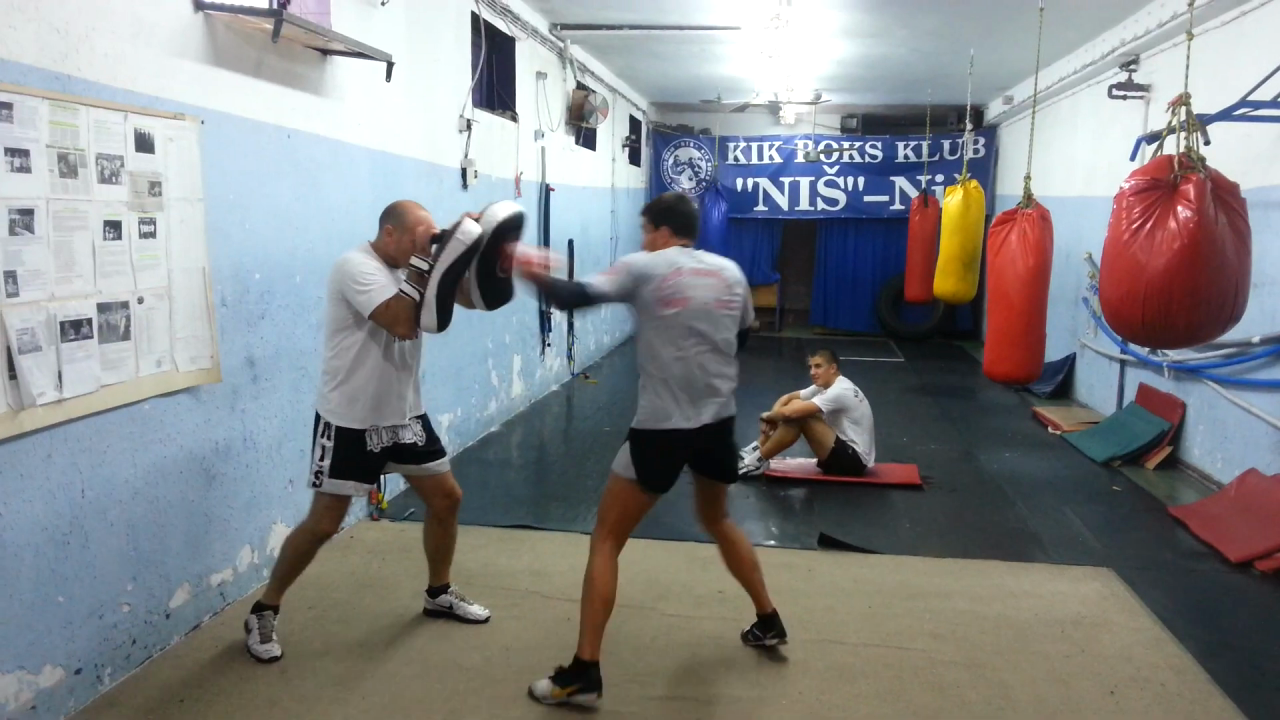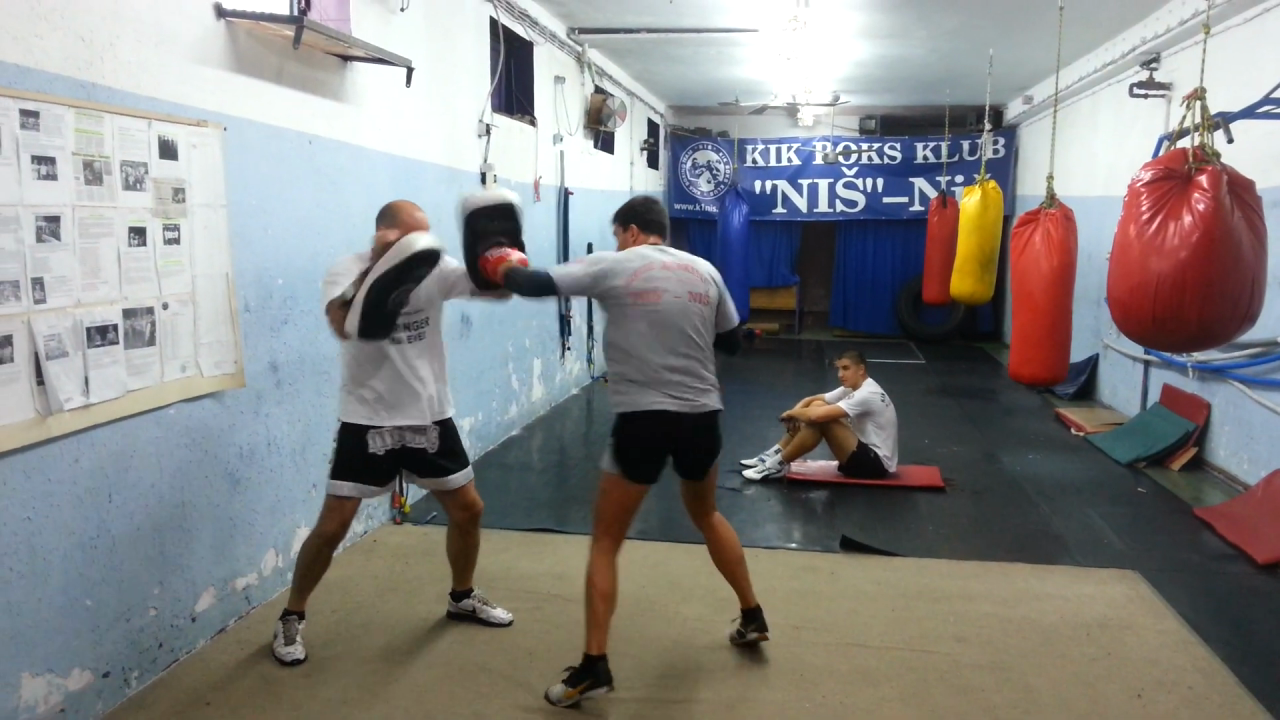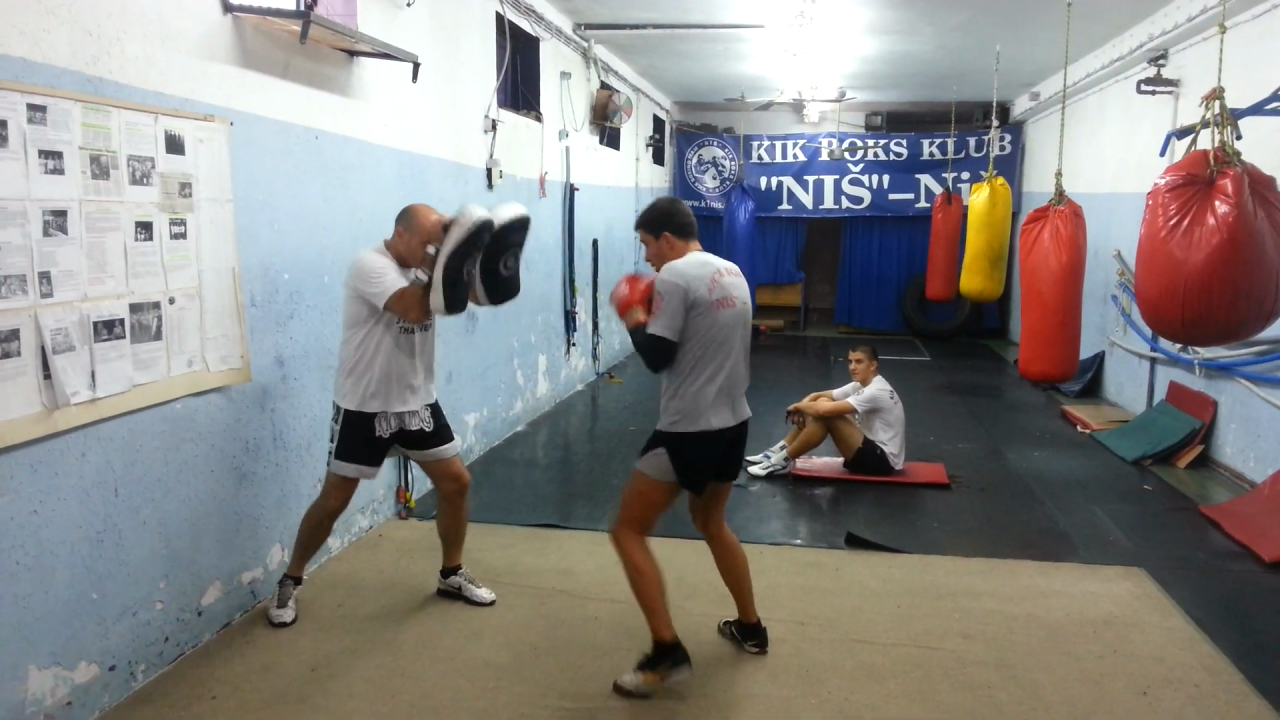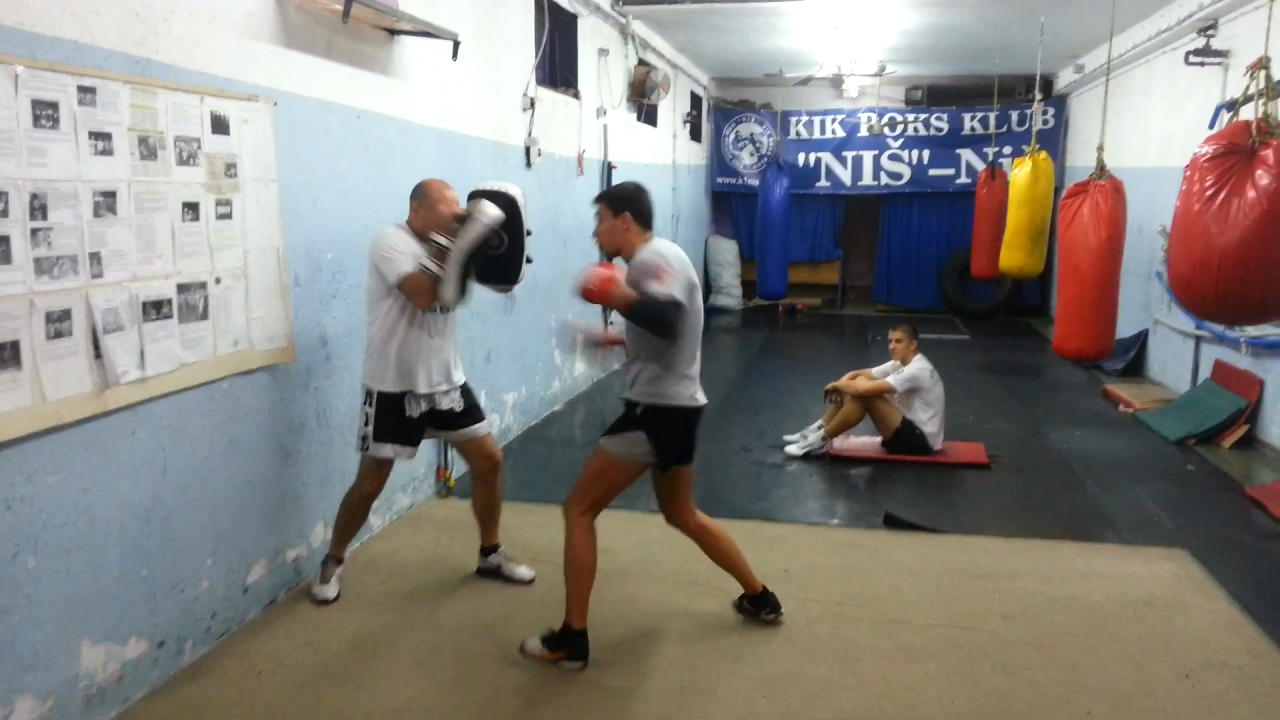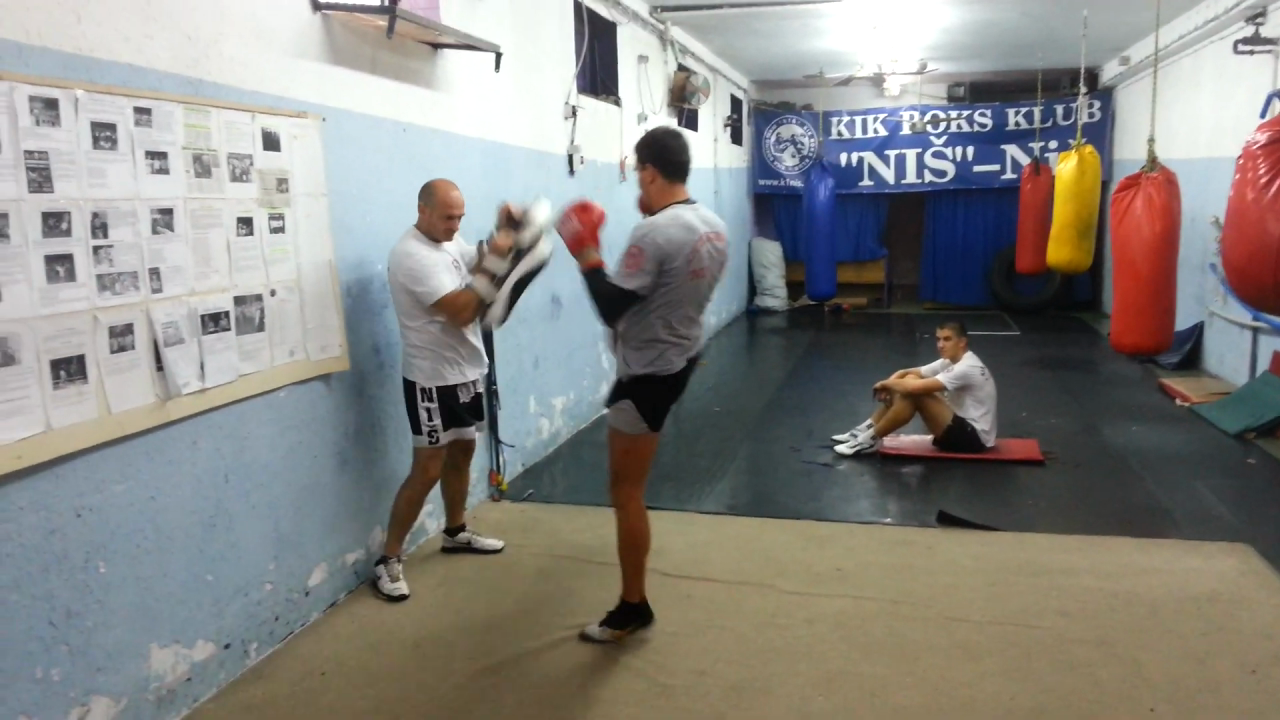
dt=1s
person 1, frame 1
left shoulder: (642, 267)
right shoulder: (731, 272)
left elbow: (578, 297)
left wrist: (536, 270)
left hip: (662, 428)
right hip: (717, 422)
left knee: (605, 540)
right knee: (719, 525)
left ankle: (584, 671)
right ankle: (768, 622)
person 1, frame 2
left shoulder: (614, 266)
right shoulder: (705, 272)
left elbow: (546, 283)
right elbow: (731, 341)
left wrist: (507, 270)
left hip: (642, 417)
right hip: (702, 414)
left knee: (604, 541)
right knee: (707, 516)
left ankle: (593, 668)
right ankle: (753, 617)
person 1, frame 3
left shoulder: (676, 275)
right shoulder: (731, 272)
left elbow: (657, 357)
left wrist: (634, 318)
right wrist: (652, 321)
left hip: (687, 428)
right hip: (733, 422)
left knee: (627, 530)
right knee: (710, 522)
left ankle: (668, 650)
right ankle: (749, 627)
person 1, frame 4
left shoulder: (658, 257)
right shoulder: (634, 265)
left elbow: (666, 321)
left wrist: (621, 297)
left hip: (661, 408)
right hip: (674, 406)
left knee: (579, 510)
right knee: (682, 515)
left ankle: (572, 639)
right ankle: (761, 598)
person 1, frame 5
left shoulder: (652, 233)
right shoulder: (715, 225)
left elbow: (612, 308)
left wrist: (584, 251)
left hip: (651, 371)
right hip: (685, 356)
left knee: (627, 492)
left ankle: (632, 610)
person 2, frame 1
left shoulder: (410, 268)
right shoulder: (356, 267)
left elbow: (475, 296)
right elbow: (403, 325)
left wrist: (471, 248)
right wrist: (422, 263)
left hip: (402, 414)
right hip: (348, 420)
left knee: (446, 497)
right knee: (323, 523)
left ankle: (439, 594)
right ankle: (264, 612)
person 2, frame 2
left shoulder: (432, 269)
right shoulder: (346, 271)
right elbow: (342, 323)
right wrist: (374, 262)
left hip: (430, 418)
right hip: (366, 422)
left knee: (467, 509)
right knee: (331, 528)
left ankle: (463, 597)
right ankle: (291, 618)
person 2, frame 3
left shoulder: (433, 261)
right shoulder: (369, 265)
left elbow: (482, 293)
right elbow: (416, 309)
left wrist: (493, 250)
right wrist: (435, 252)
left hip: (417, 402)
right hip: (364, 407)
left knee: (455, 483)
right knee: (334, 500)
left ankle: (452, 575)
right ankle: (290, 581)
person 2, frame 4
left shoulder: (448, 243)
right shoulder: (390, 242)
right elbow: (423, 296)
right wrist: (445, 238)
left hip: (446, 380)
right hip: (393, 386)
left knee: (489, 461)
right knee: (370, 484)
left ankle: (491, 554)
right ankle: (332, 561)
person 2, frame 5
left shoulder: (448, 239)
right shoulder: (411, 254)
left elbow: (477, 269)
right elbow: (463, 308)
left wrist: (503, 232)
right wrist: (495, 259)
left hip: (464, 371)
right hip: (433, 380)
left knee: (462, 451)
right knee: (427, 470)
left ankle: (456, 532)
right ankle: (388, 561)
